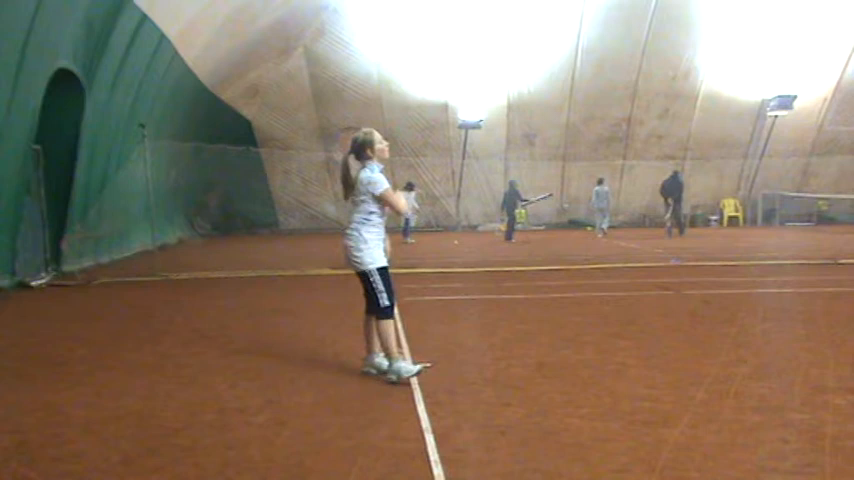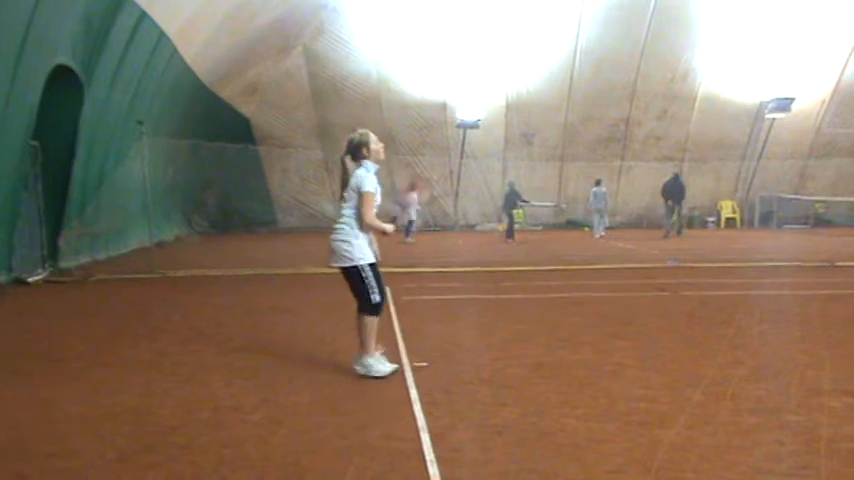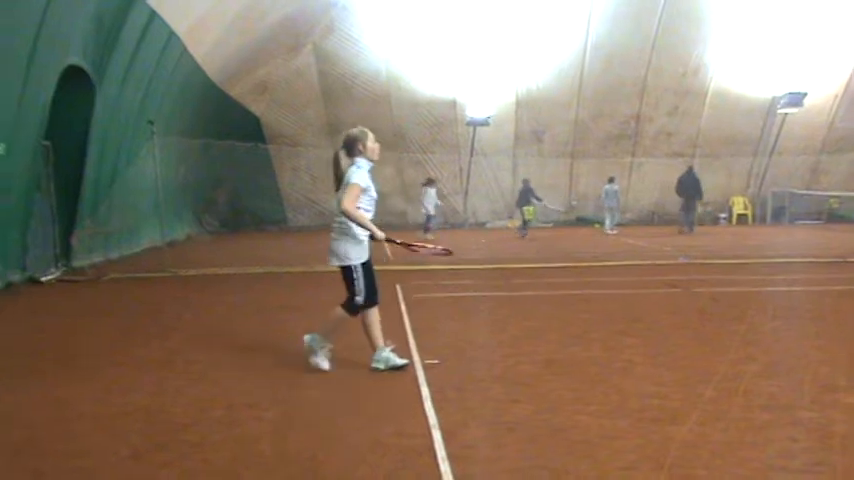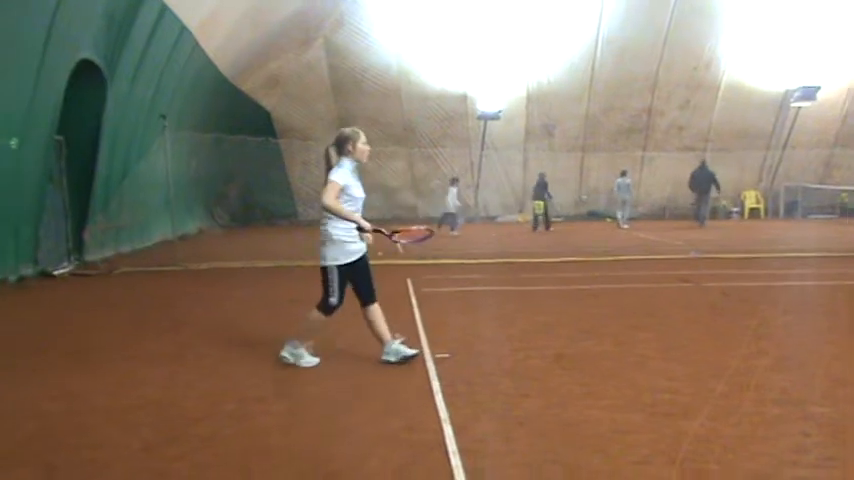
dt=0.2s
person 1, frame 1
left shoulder: (368, 174)
right shoulder: (373, 177)
right elbow: (401, 208)
left wrist: (383, 239)
right wrist: (398, 195)
left hip: (370, 247)
right hip: (366, 249)
left knee: (376, 305)
right knee: (385, 305)
left ankle: (373, 358)
right ankle: (395, 364)
person 1, frame 2
left shoulder: (364, 174)
right shoulder: (367, 176)
right elbow: (367, 221)
left wrist: (372, 240)
right wrist: (386, 228)
left hip: (356, 245)
right hip: (351, 246)
left knee: (369, 302)
right knee: (375, 300)
left ankle: (367, 357)
right ankle: (368, 358)
person 1, frame 3
left shoulder: (361, 172)
right shoulder: (358, 172)
right elbow: (346, 206)
left wrist: (370, 231)
right wrist: (373, 229)
left hip: (359, 244)
right hip: (349, 245)
left knee: (370, 300)
right knee: (357, 302)
left ankle: (381, 354)
right ankle: (317, 341)
person 1, frame 4
left shoulder: (352, 174)
right shoulder: (339, 173)
right elbow: (327, 203)
left wrist: (362, 230)
right wrist: (359, 221)
left hip: (353, 247)
right hip: (335, 248)
left knee: (368, 297)
right knee: (331, 302)
left ankle: (391, 347)
right ankle: (294, 348)
